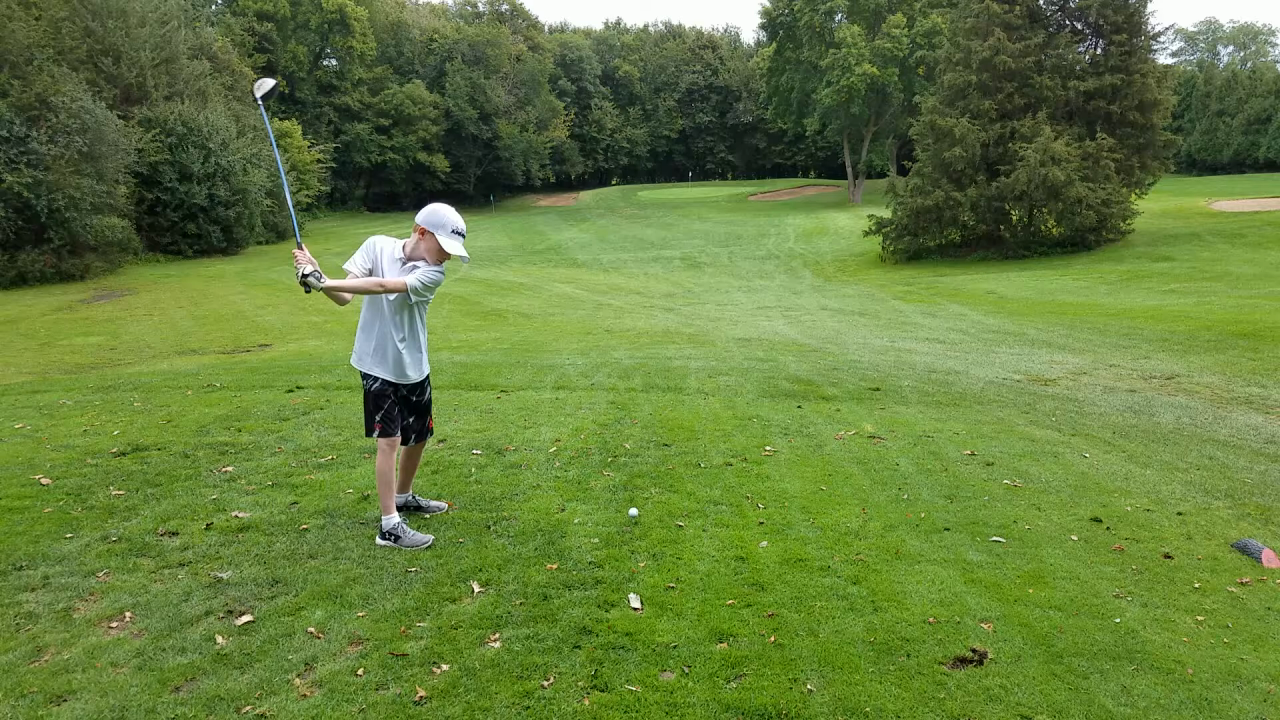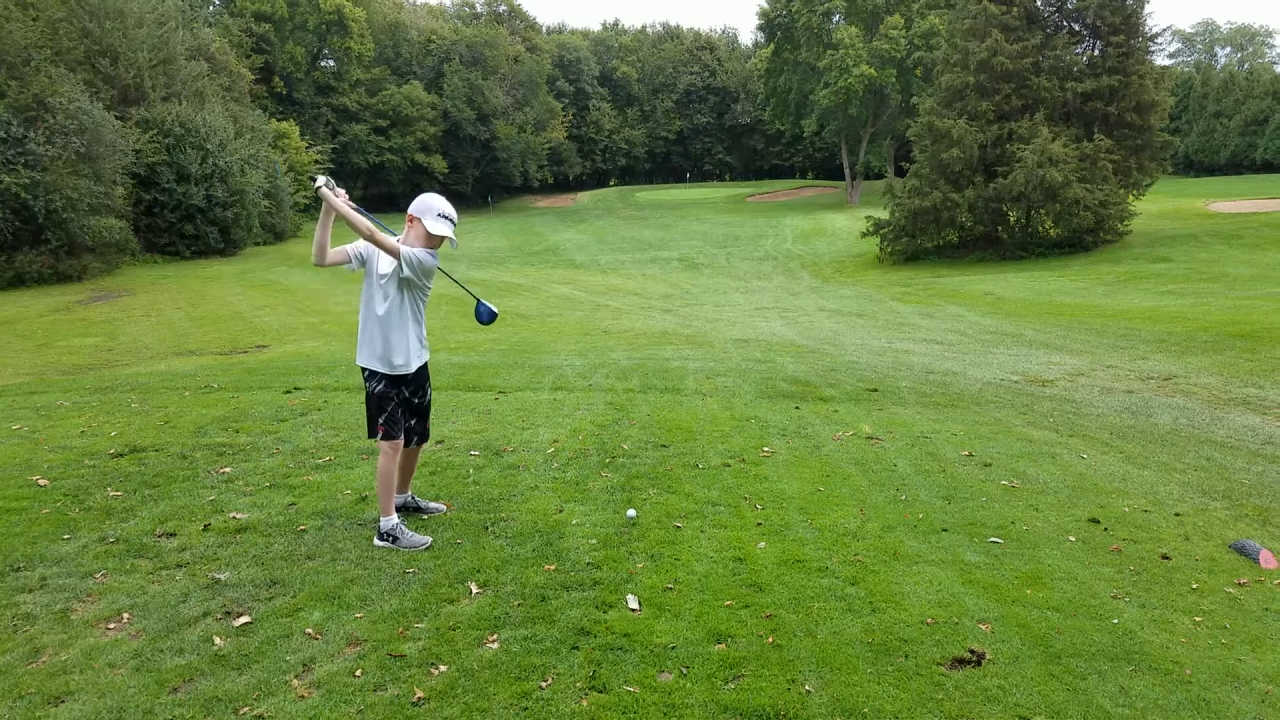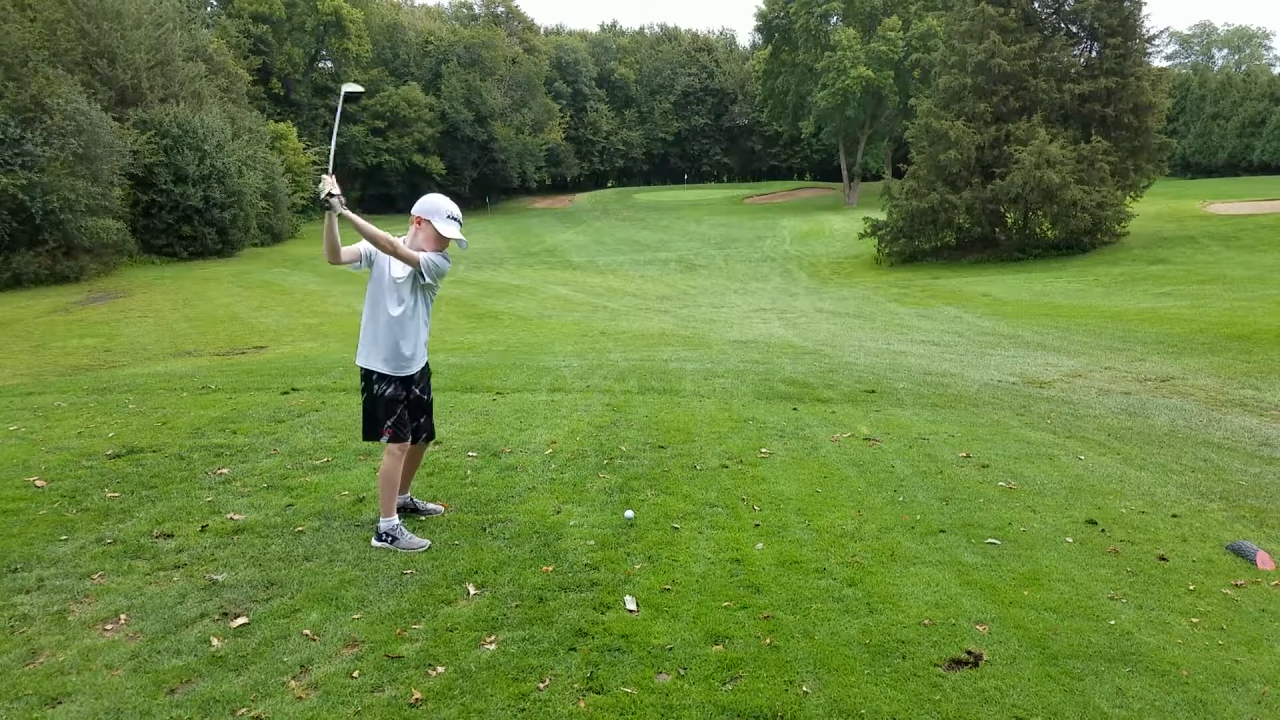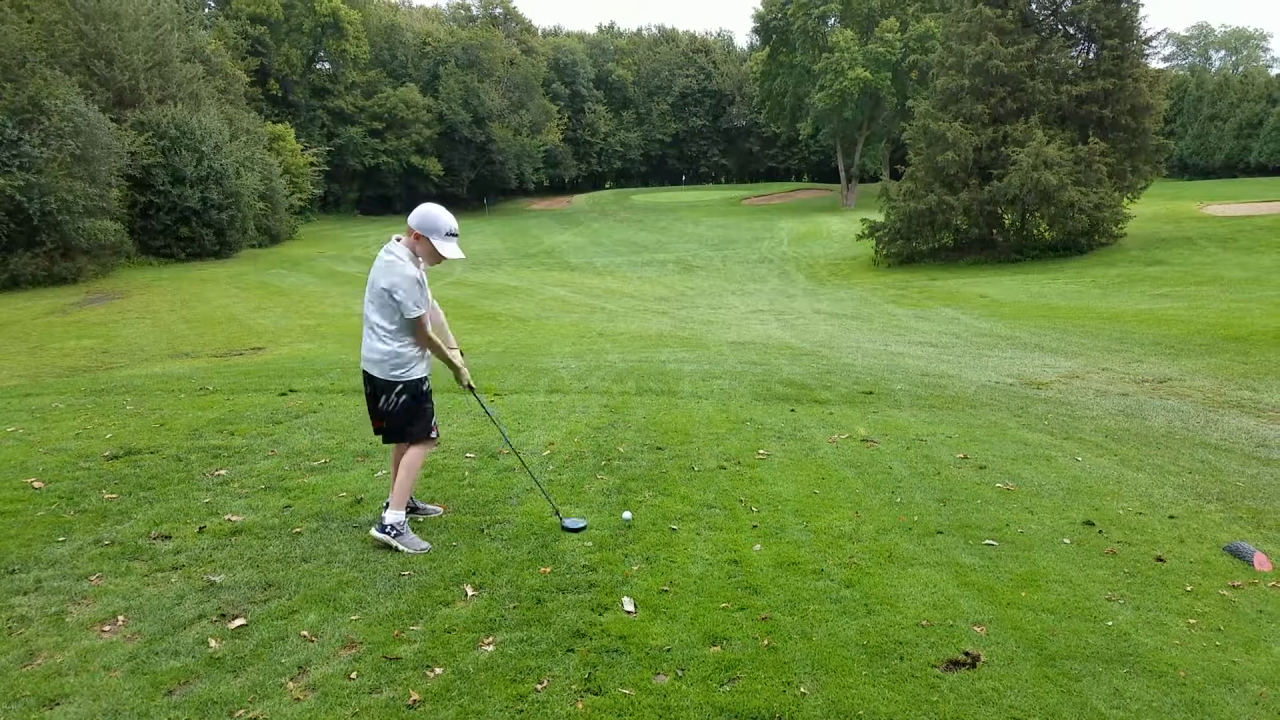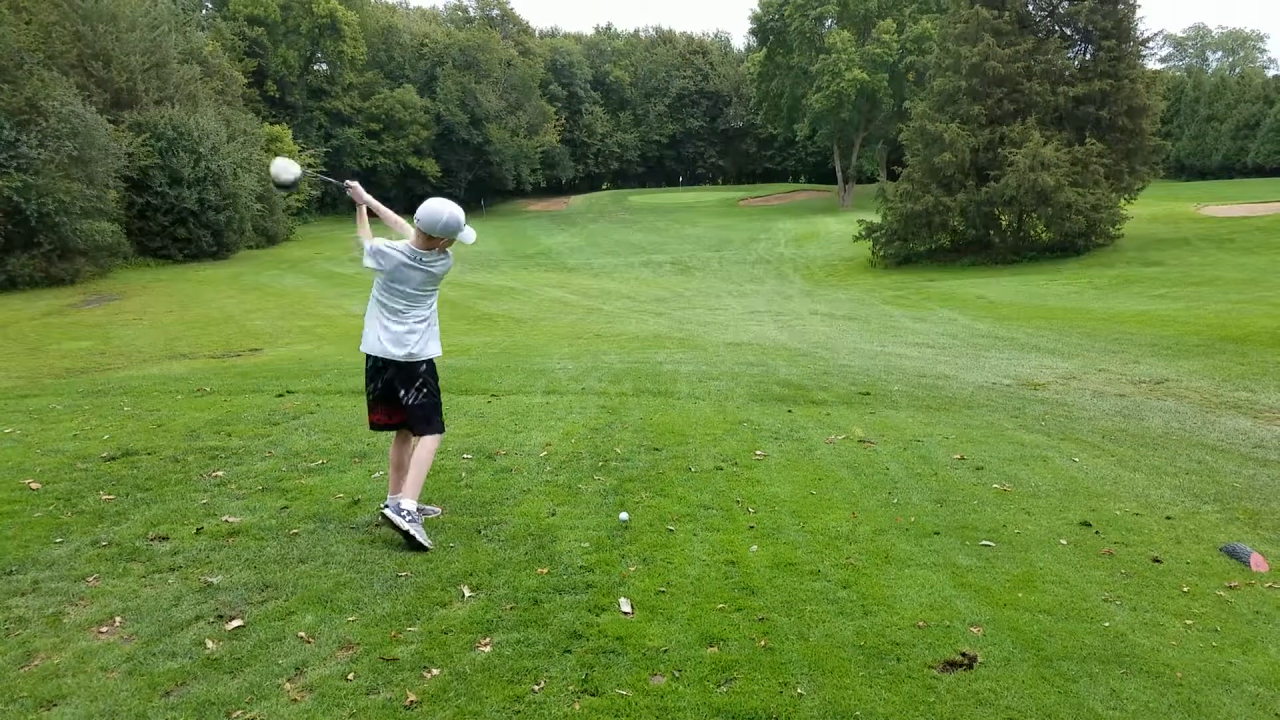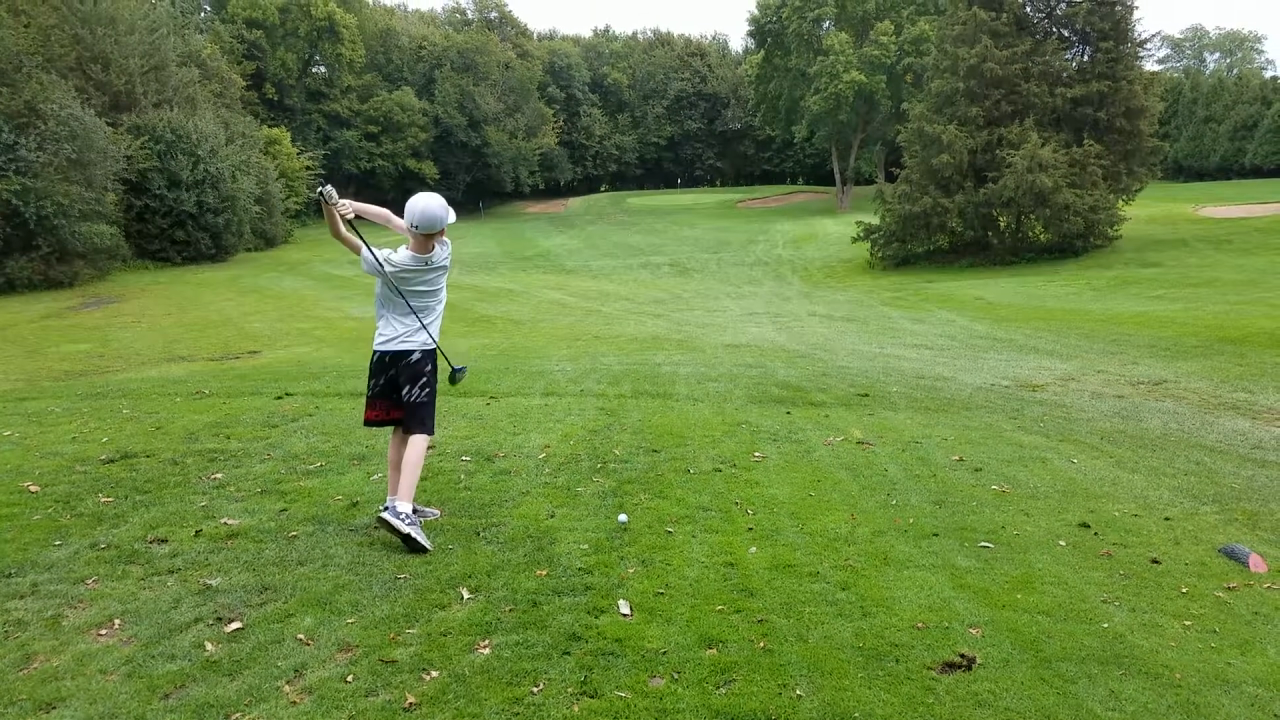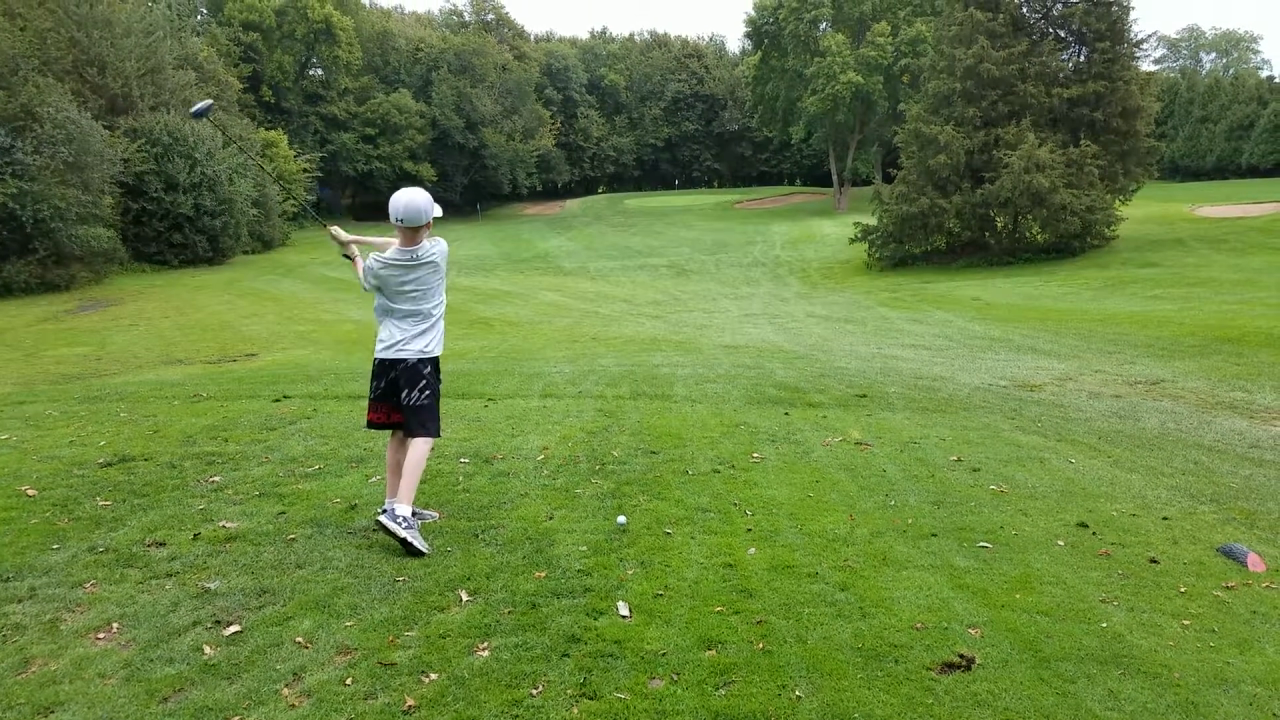
dt=0.3s
person 1, frame 1
left shoulder: (432, 275)
right shoulder: (377, 246)
left elbow: (381, 285)
right elbow: (343, 296)
left wrist: (323, 281)
right wrist: (316, 275)
left hip: (413, 367)
right hip: (377, 366)
left knee: (419, 436)
right knee: (390, 439)
left ankle: (403, 497)
right ankle: (390, 526)
person 1, frame 2
left shoulder: (426, 261)
right shoulder: (373, 250)
left elbow: (372, 235)
right elbow: (321, 259)
left wrist: (334, 201)
right wrist: (328, 208)
left hip: (413, 364)
right hip: (379, 364)
left knee: (416, 438)
right knee: (392, 441)
left ankle: (402, 497)
right ankle: (388, 527)
person 1, frame 3
left shoulder: (439, 264)
right shoulder: (375, 249)
left elbow: (392, 247)
right elbow: (335, 257)
left wrist: (345, 212)
right wrist: (332, 214)
left hip: (415, 366)
right hip: (381, 366)
left knee: (420, 438)
right knee: (398, 442)
left ankle: (401, 497)
right ankle: (387, 528)
person 1, frame 4
left shoulder: (395, 250)
right shoulder: (401, 269)
left elbow: (430, 305)
right elbow: (424, 334)
left wrist: (453, 347)
right wrist: (455, 365)
left hip: (382, 363)
right hip: (397, 368)
left knee: (412, 434)
right knee: (422, 438)
left ankle: (399, 499)
right ankle: (392, 523)
person 1, frame 5
left shoulder: (383, 252)
right shoulder: (441, 262)
left elbow: (364, 233)
right elbow: (411, 234)
left wrist: (361, 201)
right wrist: (370, 200)
left hip: (377, 354)
right hip: (415, 358)
left knee: (404, 430)
right knee: (429, 433)
left ankle: (397, 500)
right ankle: (406, 508)
person 1, frame 6
left shoulder: (387, 264)
right shoulder: (444, 252)
left elbow: (339, 234)
right elbow: (390, 218)
left wrist: (331, 204)
right wrist: (353, 205)
left hip: (385, 352)
right hip: (419, 354)
left knee: (401, 428)
right knee: (419, 432)
left ankle: (396, 502)
right ankle: (401, 510)
person 1, frame 7
left shoulder: (379, 266)
right shoulder: (438, 250)
left wrist: (352, 247)
right wrist: (354, 238)
left hip: (386, 356)
right hip: (421, 358)
left knee: (400, 431)
right knee: (421, 435)
left ankle: (394, 505)
right ankle: (400, 514)
